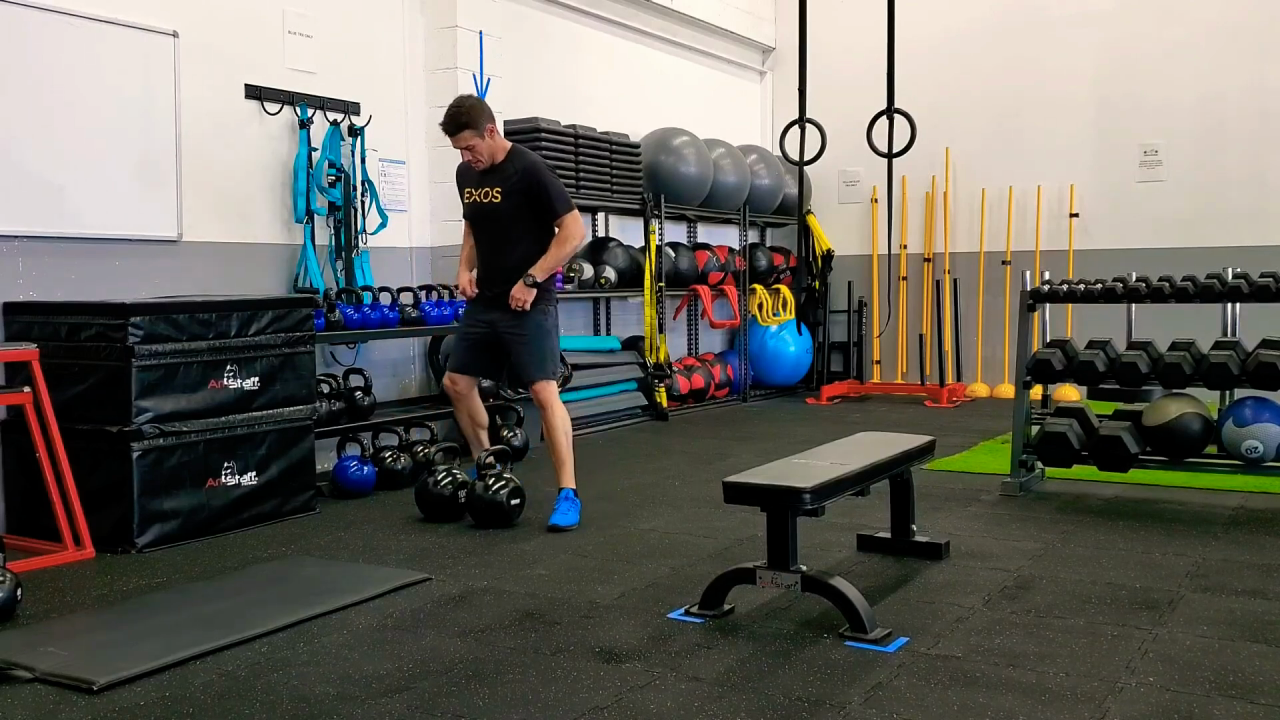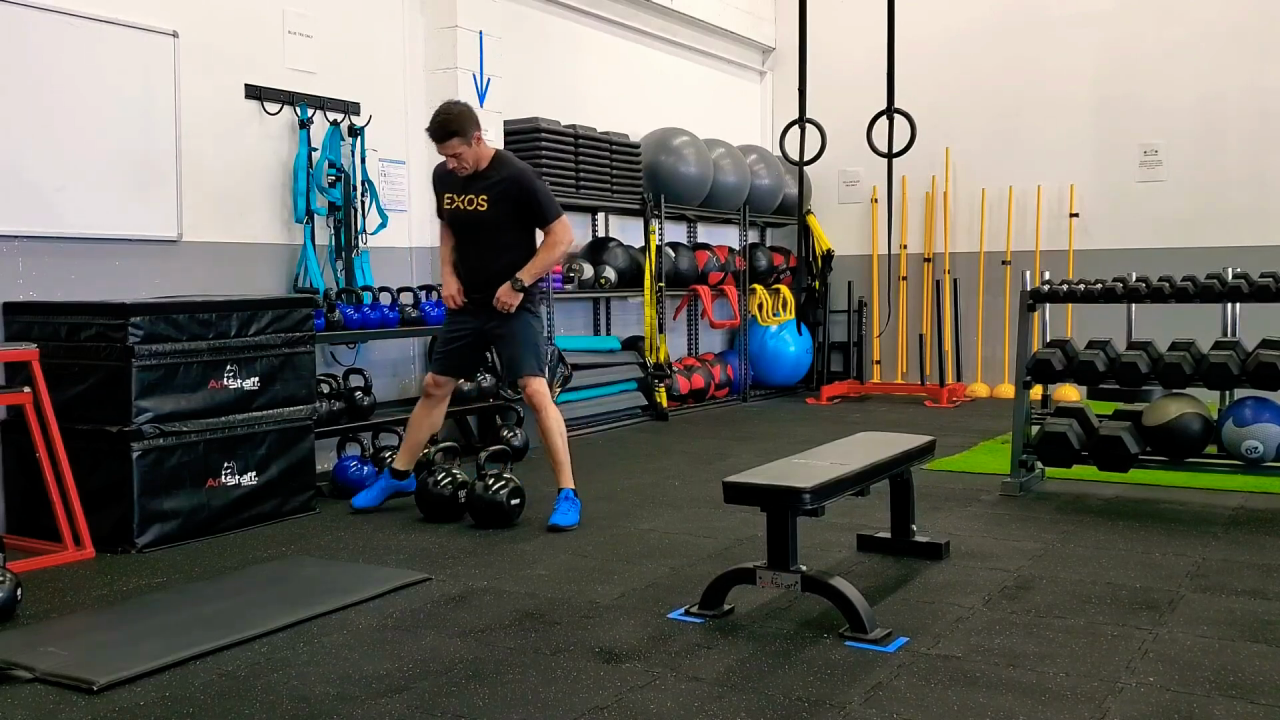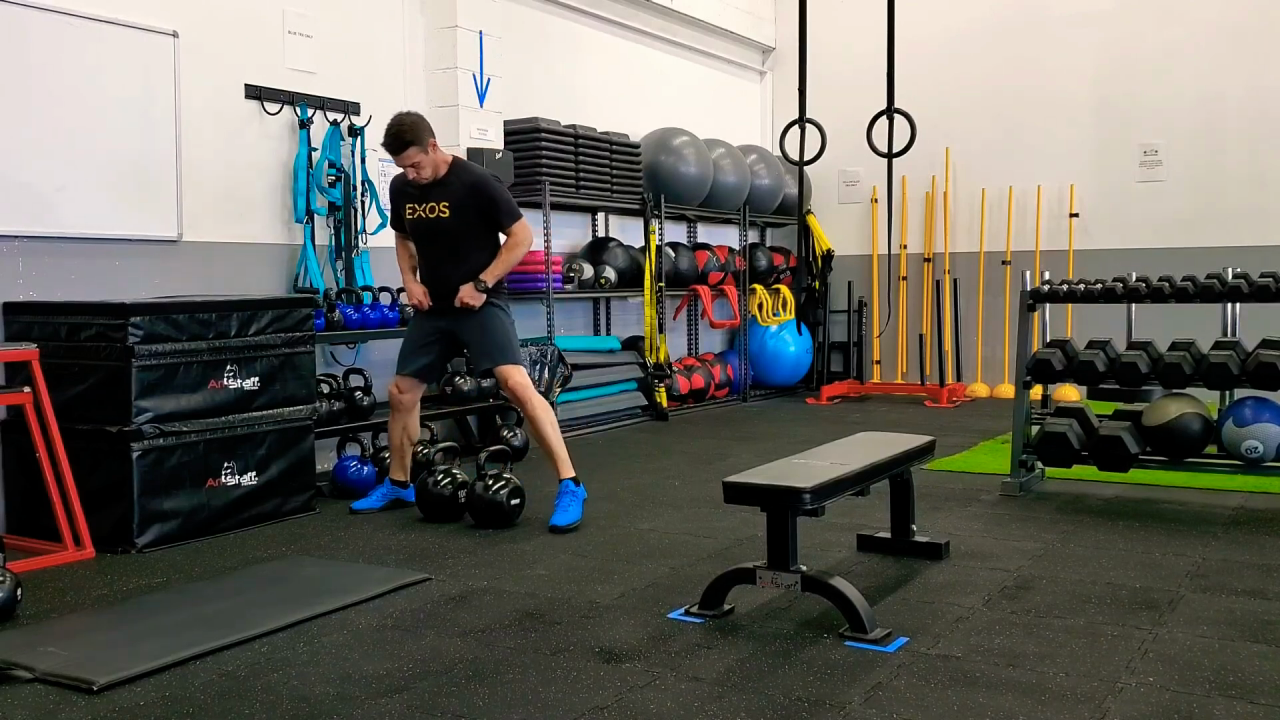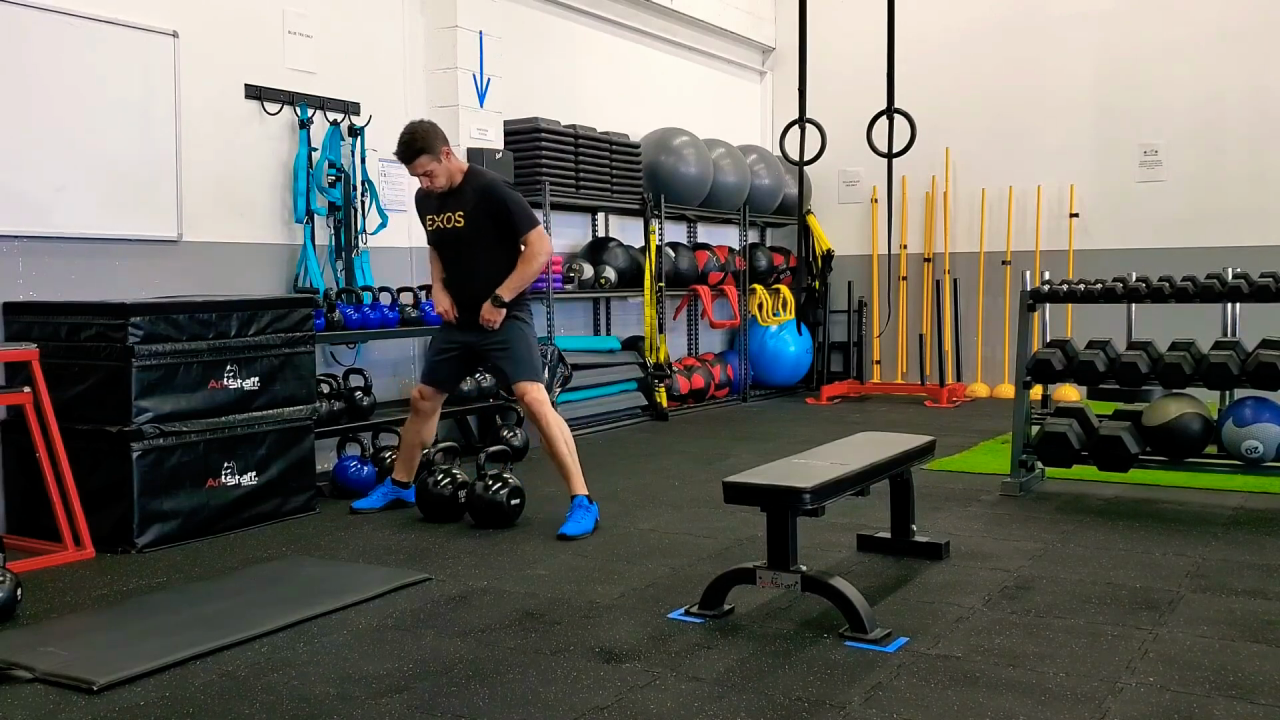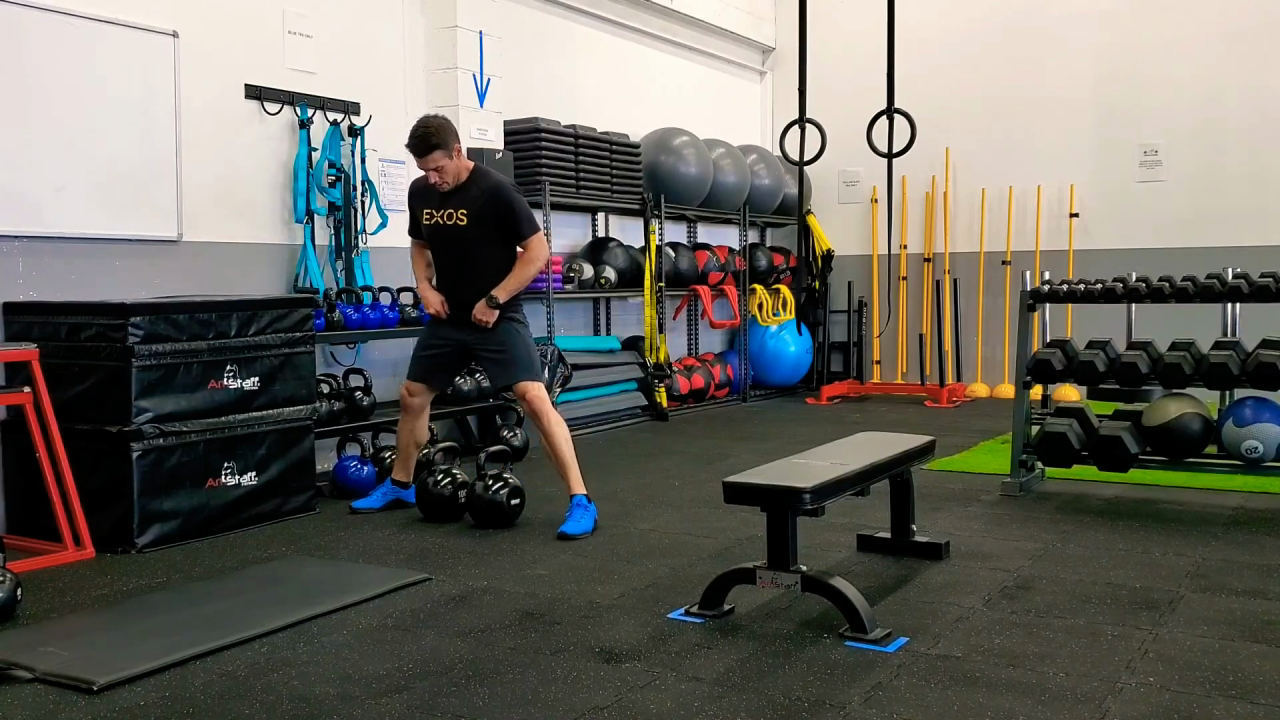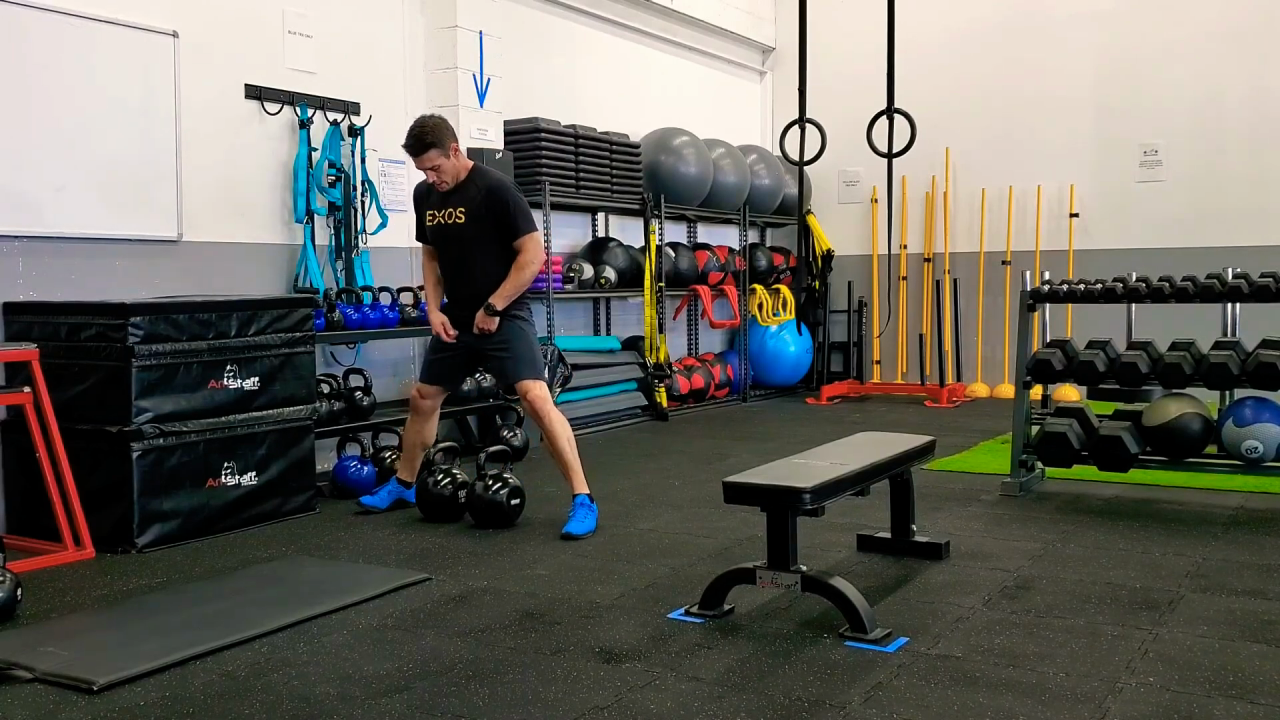
dt=0.3s
person 1, frame 1
left shoulder: (530, 170)
right shoulder: (466, 173)
left elbow: (573, 230)
left wrist: (531, 280)
right wrist: (465, 269)
left hip: (528, 302)
right hip: (485, 301)
left knee: (544, 392)
right knee: (456, 383)
left ankle: (568, 494)
person 1, frame 2
left shoulder: (516, 178)
right shoulder: (442, 176)
left elbow: (561, 236)
left wrist: (519, 283)
right wrist: (448, 274)
left hip: (512, 303)
right hip: (465, 303)
left knee: (536, 392)
right knee: (434, 387)
left ankle: (567, 495)
right ankle: (399, 475)
person 1, frame 3
left shoulder: (476, 183)
right shoulder: (401, 188)
left elbow: (522, 237)
left wrist: (481, 284)
right wrist: (410, 279)
left hip: (479, 303)
right hip: (433, 308)
left knee: (517, 384)
right knee: (402, 393)
left ankle: (569, 486)
right ankle: (399, 485)
person 1, frame 4
left shoulder: (491, 190)
right shoulder: (426, 199)
left elbow: (540, 247)
left wrist: (500, 299)
right wrist: (439, 289)
left hip: (504, 316)
right hip: (459, 320)
left knee: (534, 399)
right knee: (423, 400)
left ankle: (583, 502)
right ankle: (399, 485)
person 1, frame 5
left shoulder: (495, 191)
right shoulder: (420, 192)
left elbow: (537, 251)
left wrist: (494, 299)
right wrist: (425, 286)
left hip: (498, 316)
right hip: (448, 317)
left knee: (534, 398)
right knee: (412, 397)
left ankle: (581, 501)
right ankle: (399, 486)
person 1, frame 6
left shoulder: (495, 189)
right shoulder: (424, 194)
left elbow: (533, 253)
left wrist: (493, 308)
right wrist: (434, 308)
left hip: (504, 315)
right hip: (455, 318)
left knee: (536, 398)
right knee: (422, 398)
left ankle: (583, 500)
right ankle: (403, 486)
